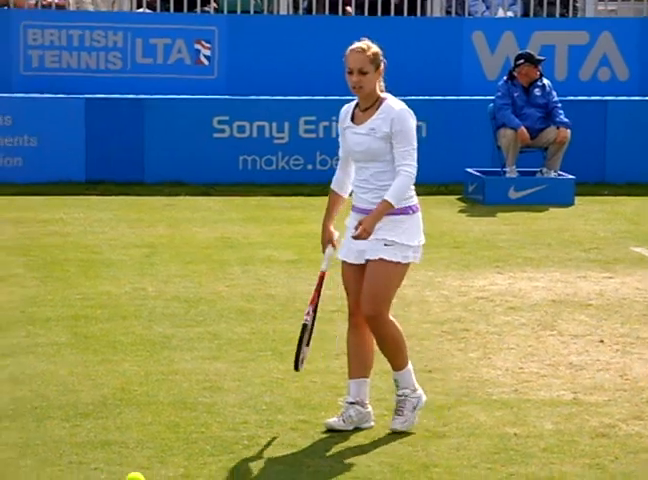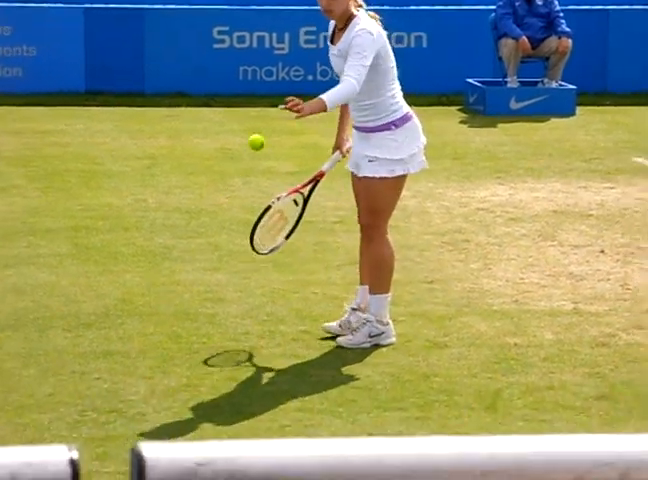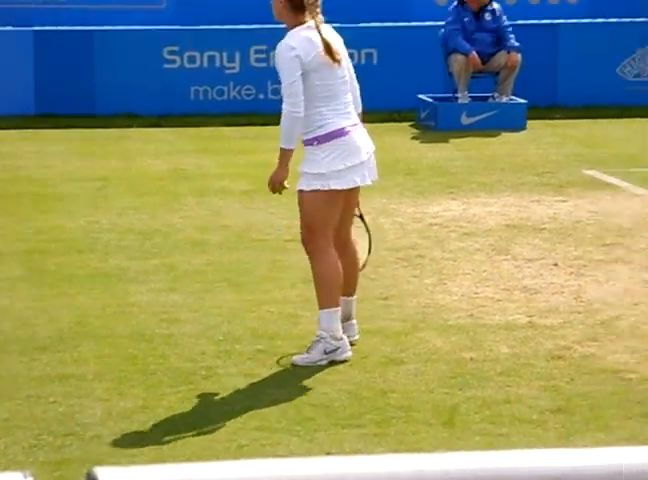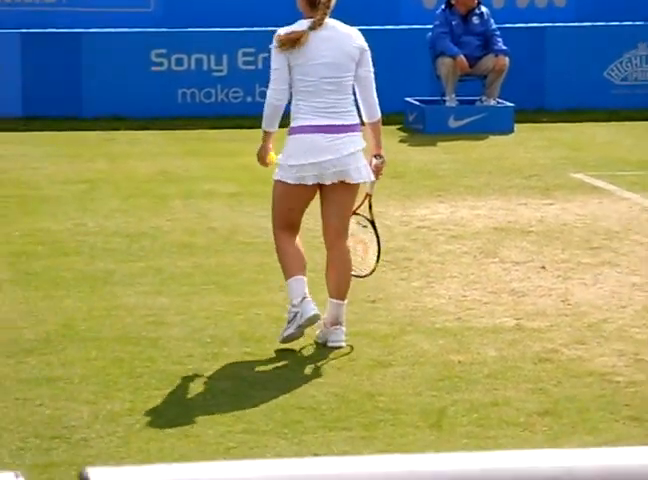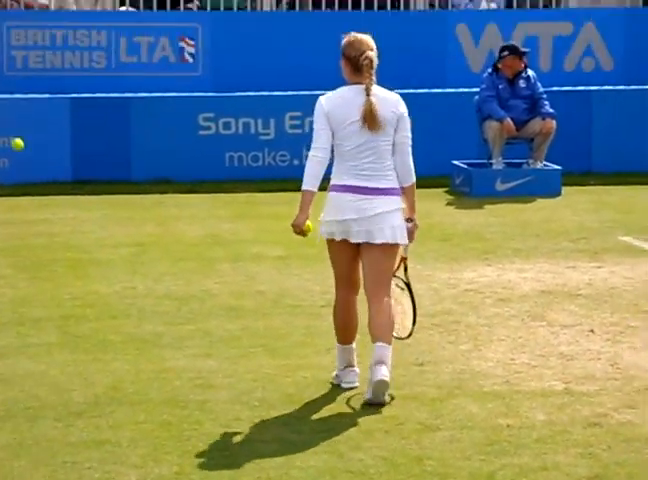
dt=0.4s
person 1, frame 1
left shoulder: (399, 114)
right shoulder: (346, 114)
left elbow: (407, 174)
left wrist: (376, 216)
right wrist: (328, 222)
left hip: (395, 225)
right hip: (361, 224)
left knee: (375, 314)
right knee: (356, 315)
left ankle: (408, 390)
right ankle: (356, 406)
person 1, frame 2
left shoulder: (364, 34)
right shoulder: (337, 29)
left elbow: (351, 87)
left wrist: (312, 107)
right wrist: (341, 133)
left hip: (390, 138)
right hip: (368, 138)
left knee: (373, 228)
right knee: (368, 227)
left ankle: (377, 323)
right ankle: (363, 310)
person 1, frame 3
left shoulder: (289, 47)
right shoulder: (330, 35)
left elbow: (293, 112)
left wrist: (282, 164)
left hip: (326, 151)
right hip: (355, 144)
left knee: (317, 245)
right knee: (340, 239)
left ankle: (331, 340)
right ankle: (346, 320)
person 1, frame 4
left shoulder: (285, 38)
right shoulder: (354, 38)
left elbow: (277, 95)
right elbow: (369, 99)
left wrist: (265, 141)
right wrist: (377, 148)
left hip: (304, 146)
right hip: (347, 146)
left knee: (284, 231)
right knee: (336, 238)
left ankle: (301, 303)
right ankle: (335, 324)
person 1, frame 5
left shoulder: (327, 103)
right shoulder: (395, 103)
left elbow: (318, 157)
right elbow: (404, 164)
left wrist: (303, 210)
right wrist: (411, 213)
left hip: (343, 205)
right hip: (385, 206)
left knee: (345, 291)
right knee: (380, 295)
left ankle: (347, 367)
right ankle: (381, 366)
